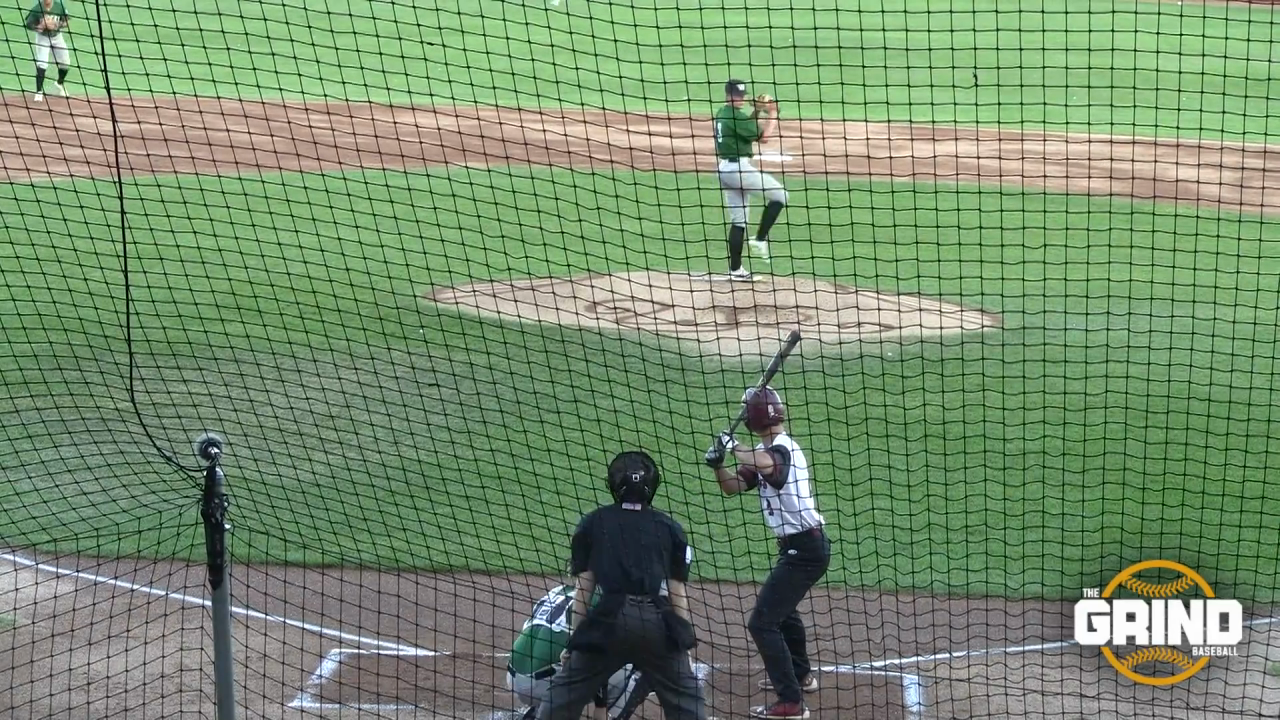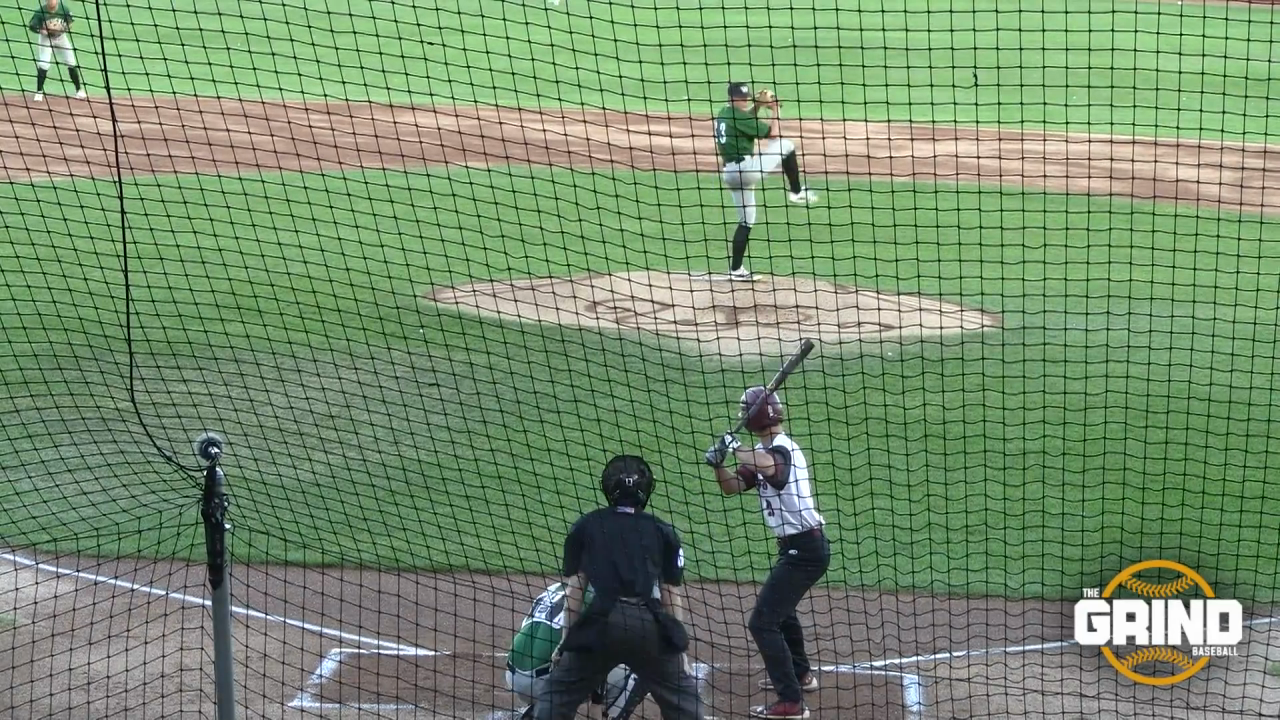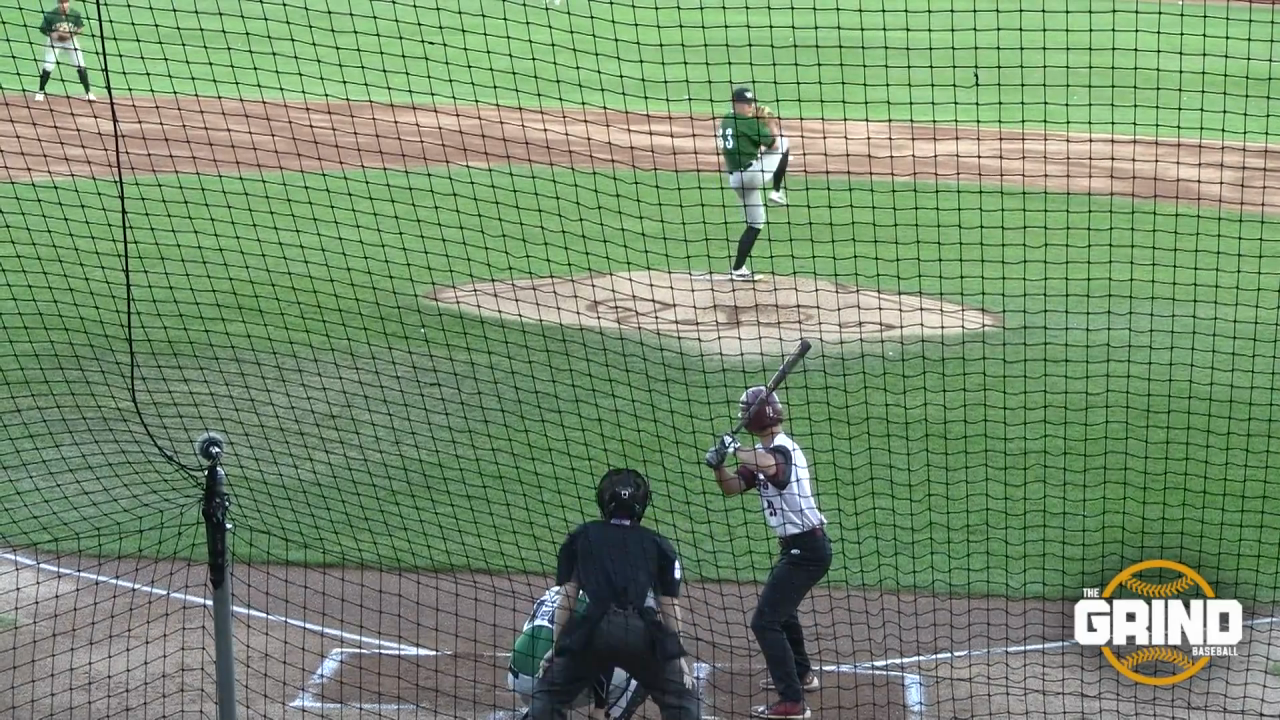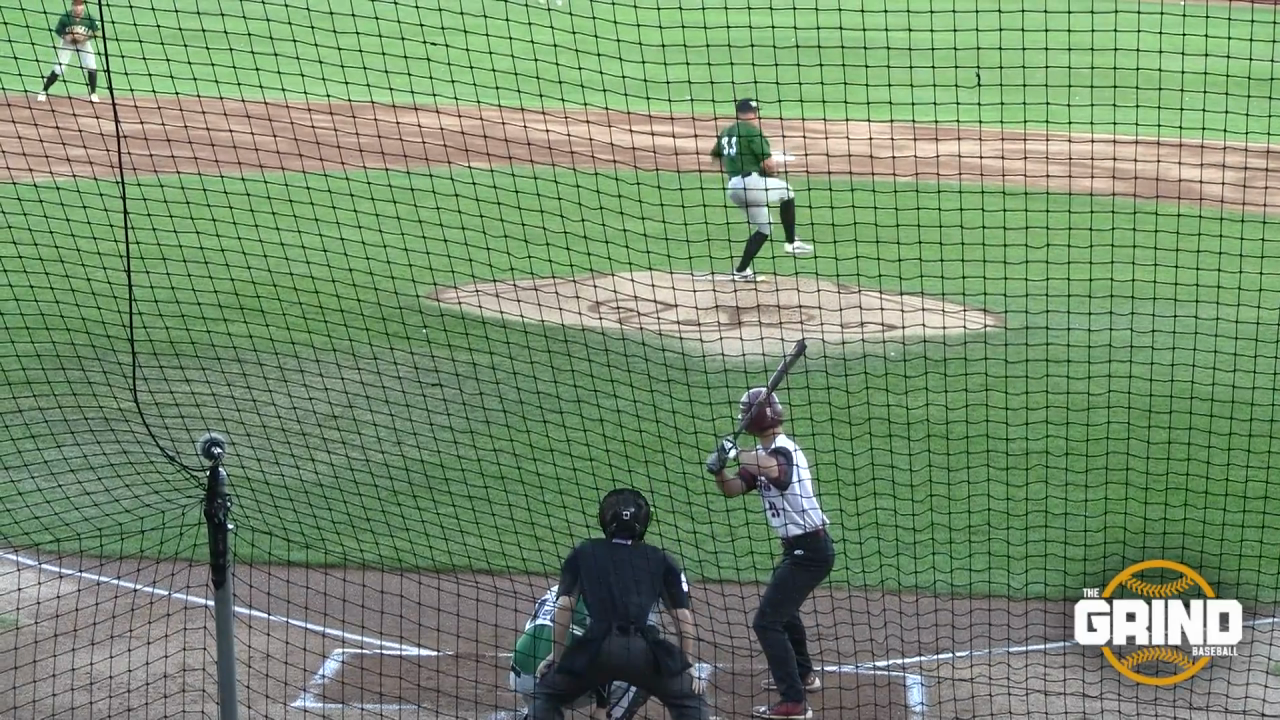
dt=0.2s
person 1, frame 1
left shoulder: (783, 448)
right shoulder: (766, 451)
left elbow: (765, 466)
right elbow: (733, 487)
left wrist: (733, 446)
right wrist: (718, 463)
left hip: (804, 549)
right hip: (801, 546)
left knee: (762, 622)
right knee: (782, 609)
right ankle: (800, 675)
person 1, frame 2
left shoulder: (783, 449)
right shoulder: (764, 452)
left elbow: (767, 468)
right elbow: (732, 487)
left wrist: (735, 448)
right wrist: (718, 463)
left hip: (804, 549)
right hip: (799, 546)
left knee: (763, 622)
right knee: (780, 609)
right ankle: (800, 674)
person 1, frame 3
left shoulder: (783, 449)
right shoulder: (763, 452)
left elbow: (769, 467)
right elbow: (732, 487)
left wrist: (735, 449)
right wrist: (718, 464)
left hip: (807, 549)
right hip: (798, 546)
left knee: (765, 621)
right knee: (780, 607)
right ankle: (801, 674)
person 1, frame 4
left shoulder: (784, 450)
right shoulder: (762, 454)
left elbow: (772, 471)
right elbow: (733, 489)
left wrist: (737, 453)
right wrist: (719, 470)
left hip: (810, 550)
right hip: (801, 548)
left knee: (767, 621)
right knee: (782, 608)
right ankle: (803, 674)
person 2, frame 1
left shoulder: (592, 523)
right shoulder: (669, 527)
left elbow: (583, 587)
right elbow: (677, 592)
left wrist: (574, 637)
right wrist: (683, 641)
left hip: (609, 619)
right hip: (656, 620)
left knee: (563, 694)
person 2, frame 2
left shoulder: (585, 526)
right shoulder: (662, 531)
left elbow: (574, 590)
right elbow: (671, 595)
left wrist: (567, 639)
right wrist: (679, 645)
left hip: (602, 622)
right hip: (649, 622)
left knee: (556, 695)
right knee: (682, 696)
person 2, frame 3
left shoulder: (581, 536)
right shoulder: (657, 543)
left elbow: (566, 597)
right elbow: (670, 605)
left wrist: (557, 647)
right wrist: (679, 656)
left hip: (596, 629)
right hip: (641, 631)
left knee: (547, 693)
right knee: (681, 698)
person 2, frame 4
left shoulder: (583, 553)
right shoulder: (660, 559)
left elbow: (563, 608)
right elbow: (683, 615)
left wrist: (556, 656)
right wrist: (688, 664)
left hip: (598, 649)
right hip: (643, 650)
left knee: (546, 694)
right knee: (690, 699)
person 3, frame 1
left shoulder: (722, 114)
right shoulder: (735, 116)
left elbow: (744, 126)
right elbow: (764, 137)
left wrist: (757, 112)
right wrist: (771, 114)
left hip: (725, 170)
right hip: (738, 167)
left knee: (738, 221)
right knee: (778, 195)
left ankle: (736, 269)
right ankle: (761, 238)
person 3, frame 2
left shoulder: (722, 115)
right shoulder: (738, 117)
right elbow: (772, 133)
left wrist: (756, 107)
right wrist: (776, 110)
left hip: (729, 172)
right hip: (745, 168)
left knee: (746, 222)
right knee: (787, 146)
left ankle: (736, 269)
right ankle: (796, 191)
person 3, frame 3
left shoulder: (724, 123)
right shoulder: (747, 122)
right elbow: (774, 145)
left wrist: (756, 120)
right wrist: (772, 124)
left hip: (735, 178)
right hip: (751, 172)
left knee: (755, 224)
right knee: (782, 144)
left ankle: (738, 268)
right ankle: (777, 191)
person 3, frame 4
left shoulder: (725, 133)
right shoulder: (752, 132)
left elbow: (719, 159)
right elbow: (768, 163)
right wrist: (774, 174)
left hip: (734, 188)
right hip: (749, 184)
left knee: (764, 229)
right knee: (785, 191)
left ankle: (742, 270)
right ankle: (792, 242)
